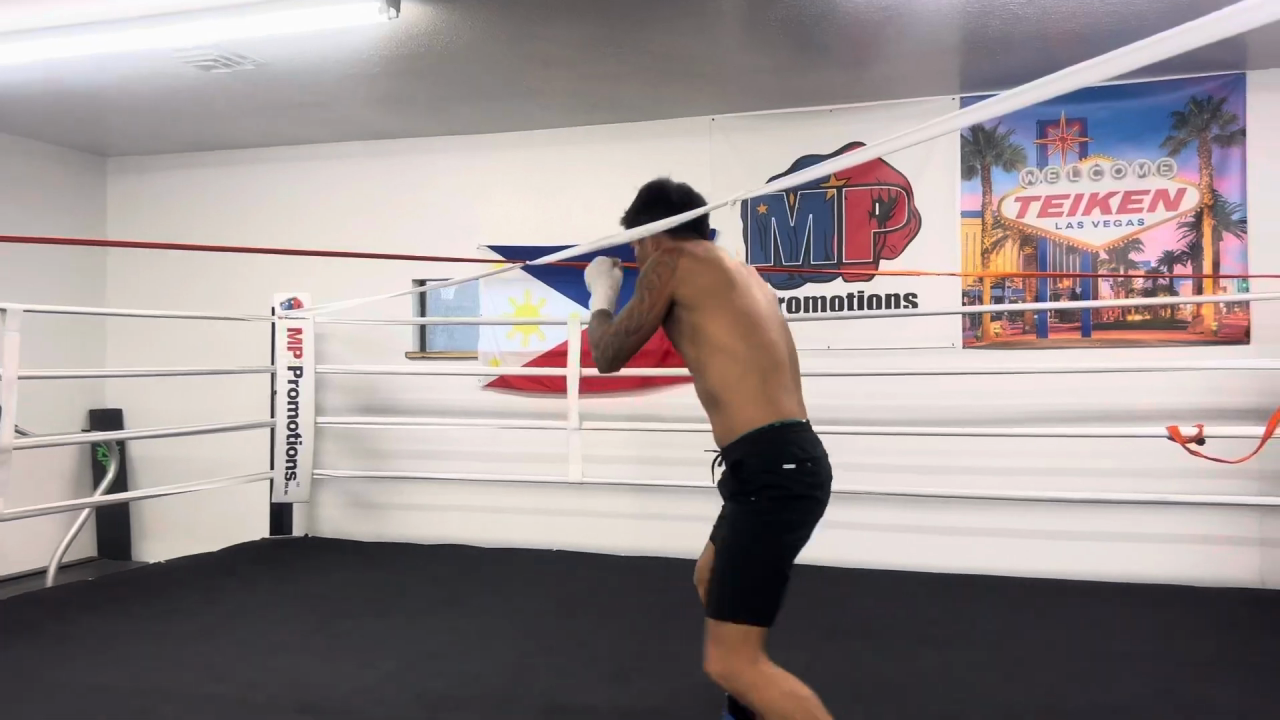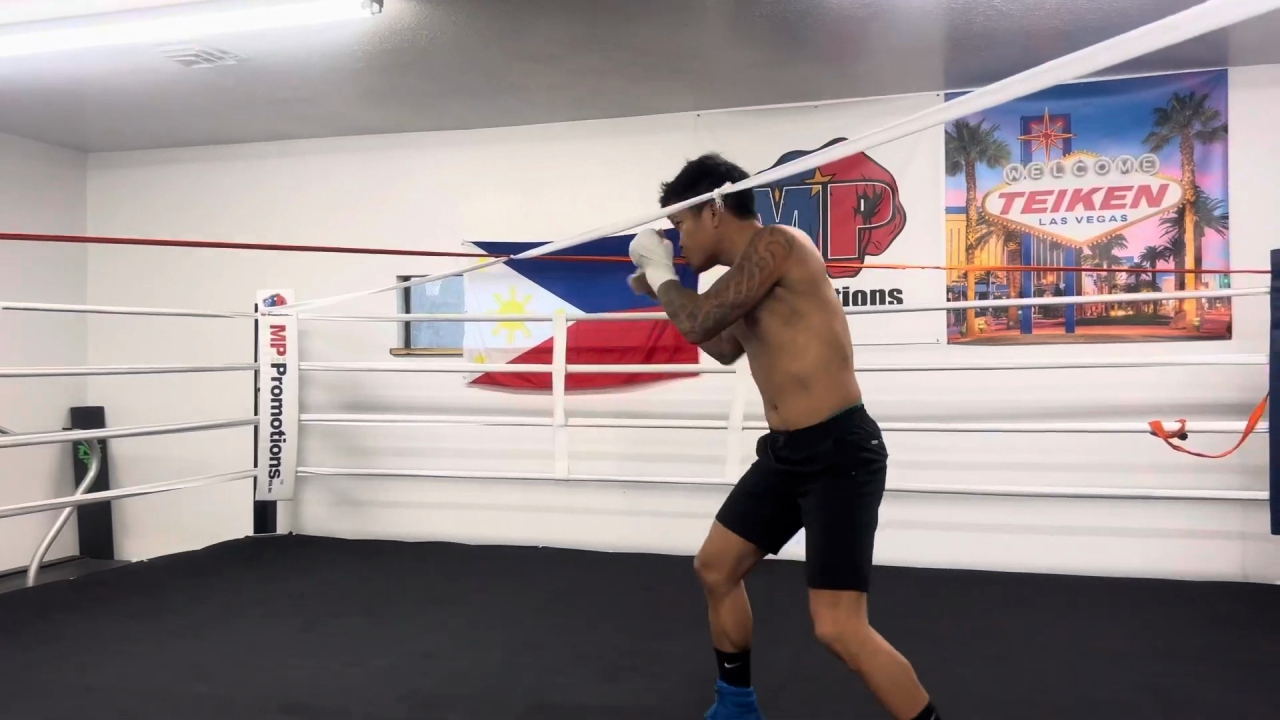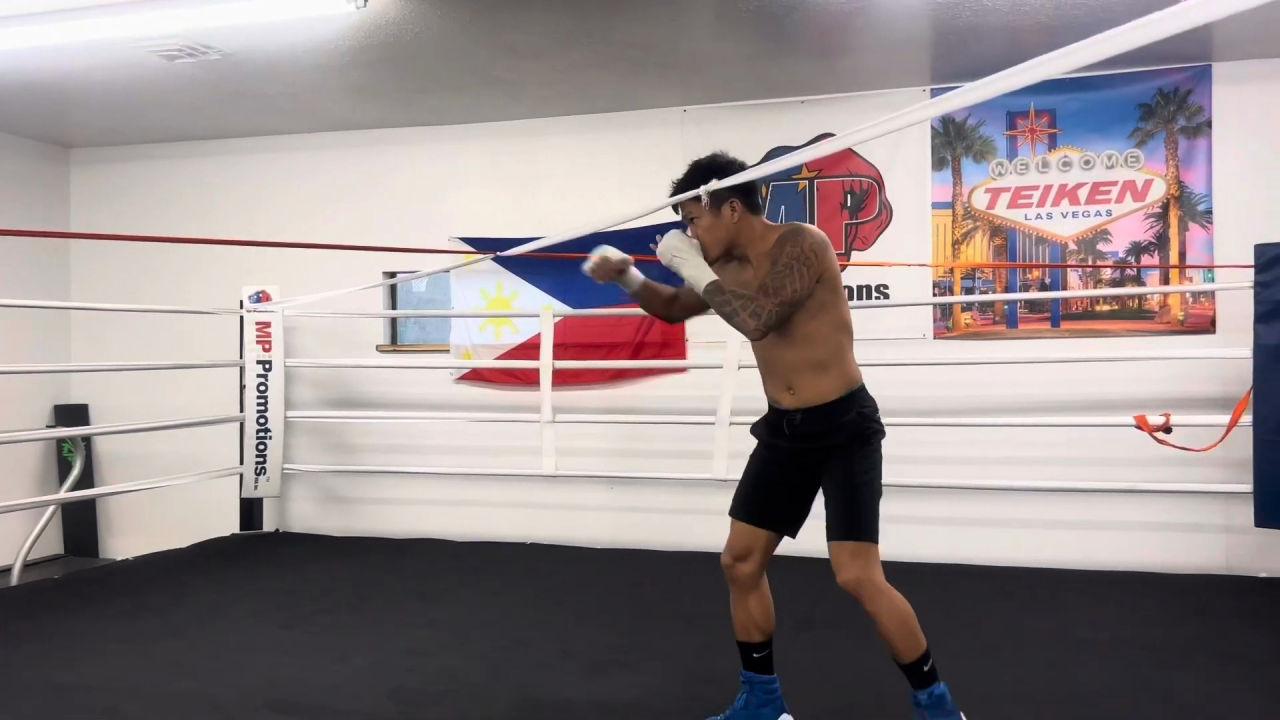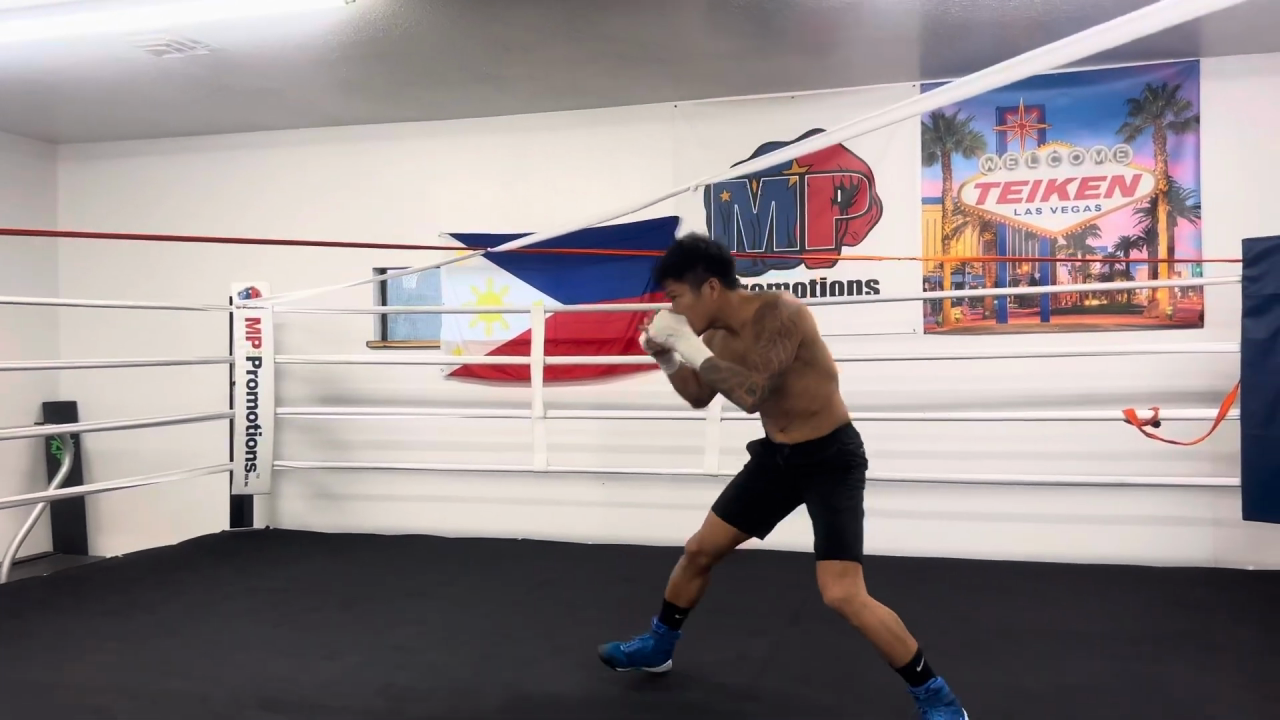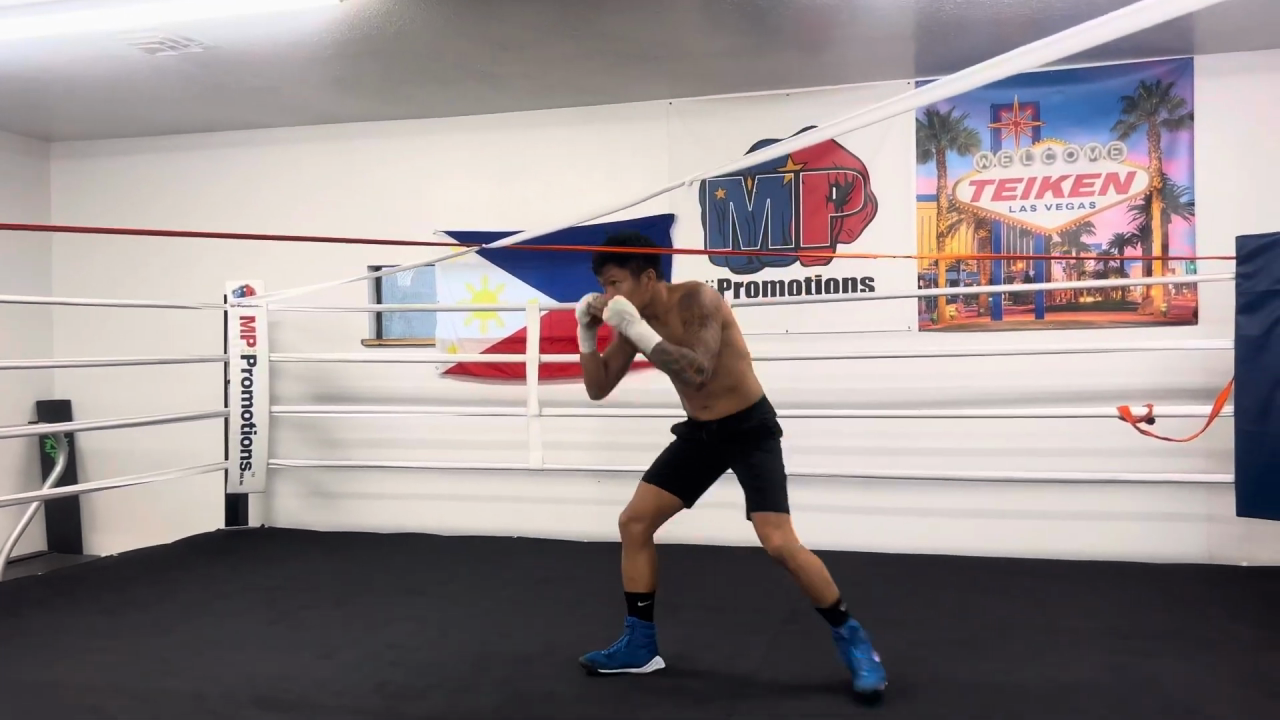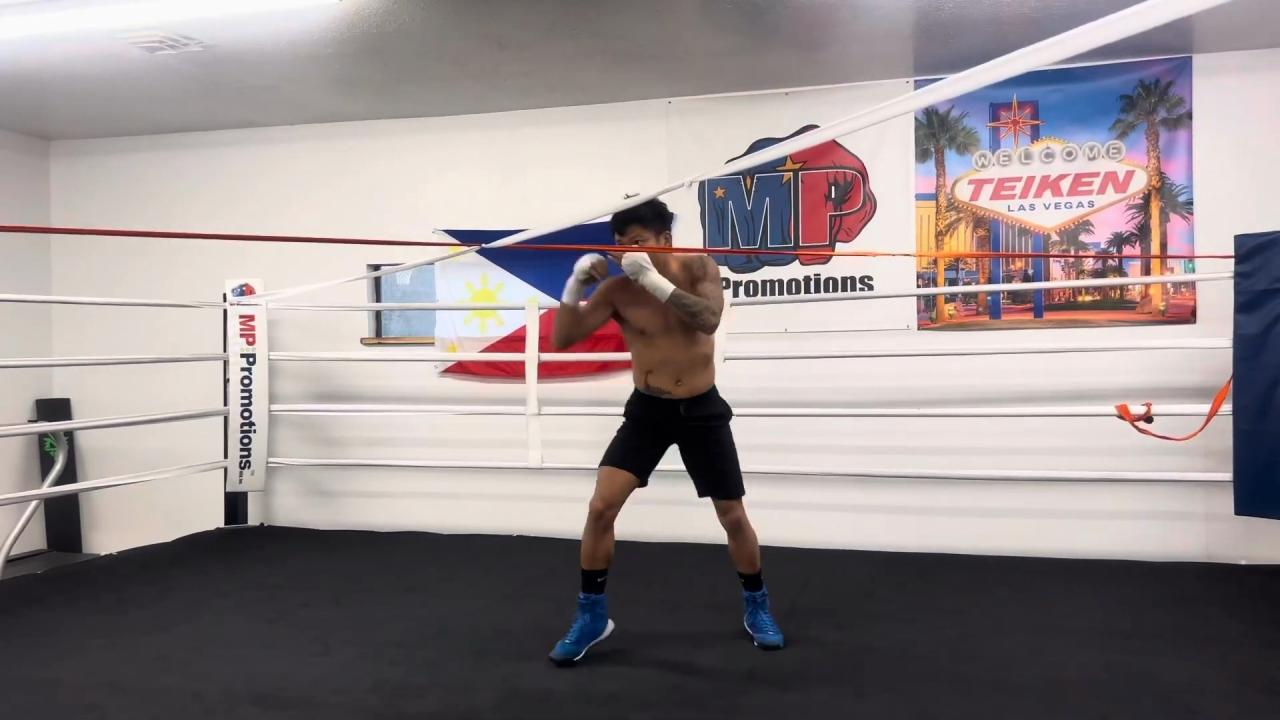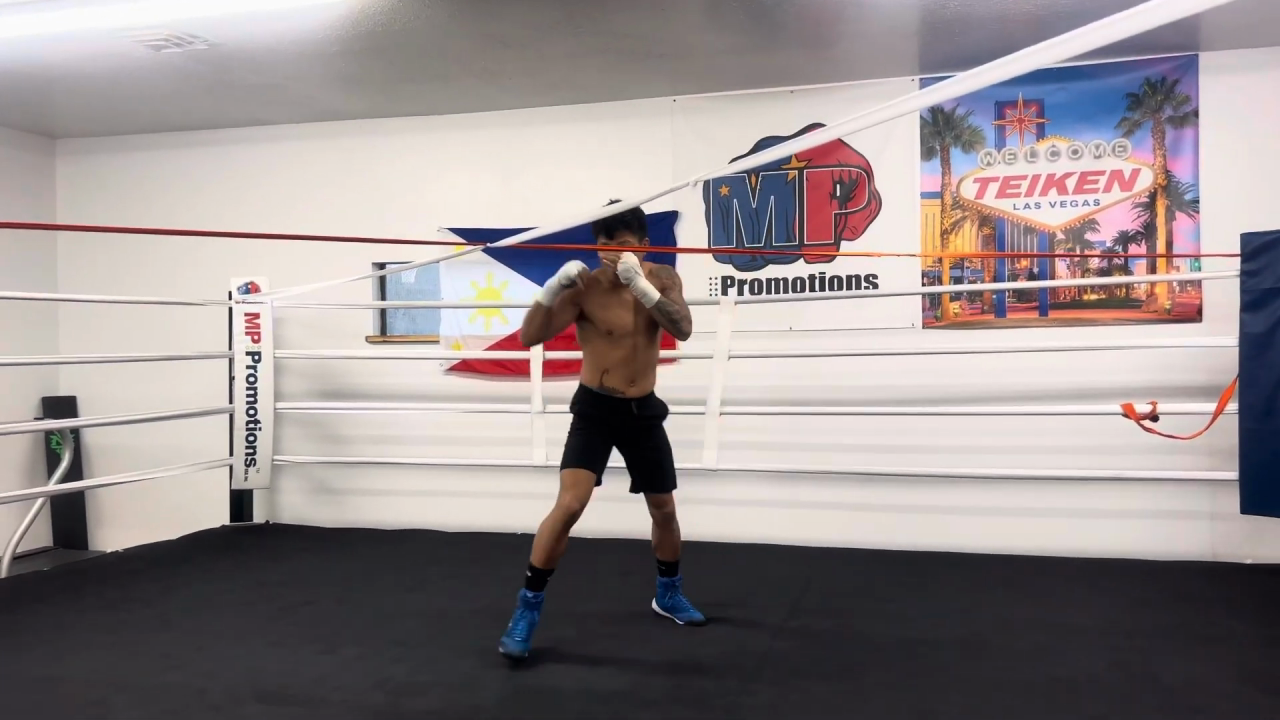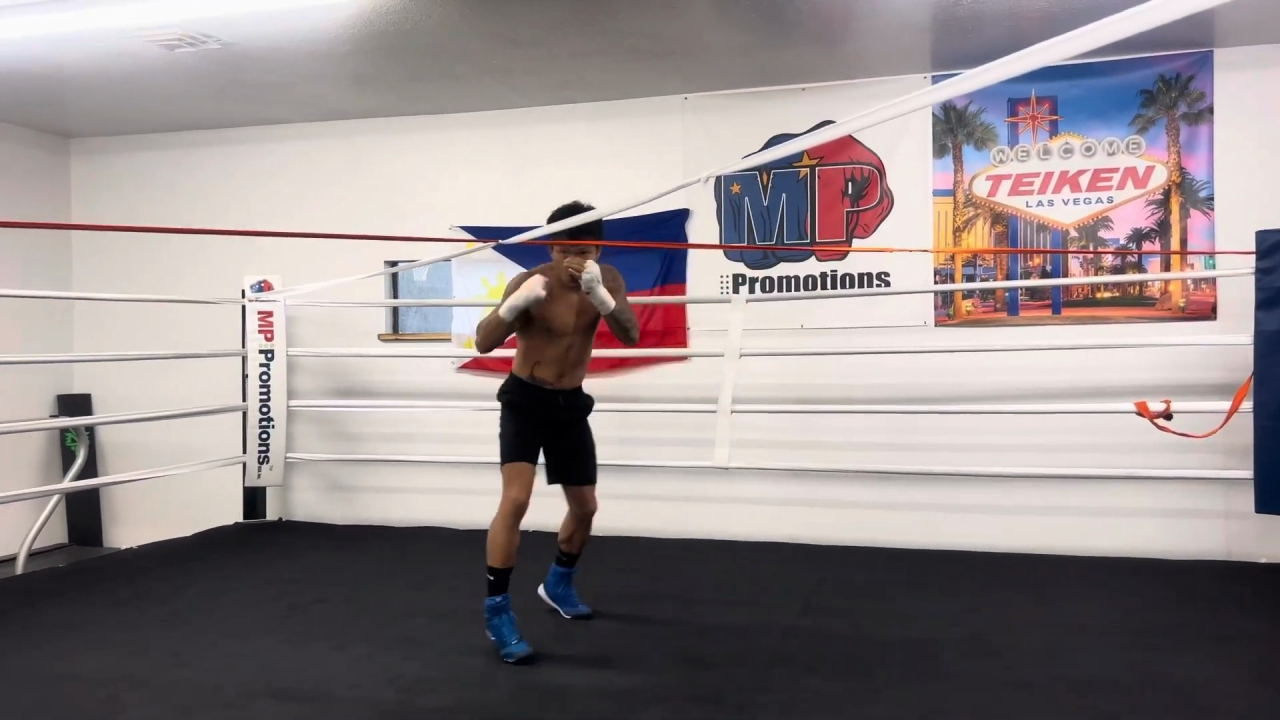
dt=0.3s
person 1, frame 1
left shoulder: (676, 259)
right shoulder: (740, 270)
left elbow: (608, 355)
left wrist: (601, 296)
left hip: (772, 471)
right hip: (782, 462)
left knee: (731, 661)
right knee: (712, 583)
person 1, frame 2
left shoulder: (774, 244)
right shoulder: (747, 266)
left elbow: (698, 324)
right elbow: (725, 347)
left wrist: (659, 270)
right wrist: (661, 285)
left hip: (843, 452)
right hip: (786, 453)
left knee: (838, 629)
right knee: (714, 570)
person 1, frame 3
left shoulder: (804, 244)
right shoulder: (729, 262)
left elbow: (757, 320)
right elbow: (678, 311)
left wrist: (695, 269)
right wrist: (626, 274)
left hip: (845, 427)
right hip: (783, 430)
left knee: (857, 579)
right knee: (740, 565)
person 1, frame 4
left shoulder: (779, 312)
right shoulder: (721, 333)
left elbow: (752, 395)
right elbow: (700, 396)
left wrist: (689, 345)
right wrist: (666, 358)
left hip: (832, 458)
right hip: (776, 456)
left knee: (842, 594)
right knee: (699, 552)
right ankle: (658, 645)
person 1, frame 5
left shoulder: (701, 297)
right shoulder: (641, 318)
left elbow: (696, 371)
right elbow: (598, 387)
left wrist: (638, 330)
right wrist: (586, 331)
left hip: (752, 427)
right hip: (702, 432)
left knee: (781, 544)
right knee: (633, 522)
left ankle: (852, 640)
right ankle: (639, 644)
person 1, frame 6
left shoulder: (698, 269)
right shoulder: (616, 289)
left elbow: (708, 321)
right elbow: (563, 340)
left wrist: (654, 279)
right wrist: (574, 286)
left hip: (702, 410)
right hip: (647, 410)
left knee: (734, 519)
right knee: (601, 508)
left ankle: (756, 607)
right ankle: (591, 616)
person 1, frame 7
left shoulder: (662, 277)
right shoulder: (583, 287)
left elbow: (682, 328)
right elbow: (531, 334)
left wrist: (642, 286)
right wrist: (556, 286)
left hip: (643, 411)
right hip: (594, 408)
left knee: (664, 511)
right knee: (568, 507)
left ankle: (668, 594)
right ankle: (526, 611)
person 1, frame 8
left shoulder: (607, 279)
right shoulder: (529, 283)
left elbow: (631, 336)
right elbow: (483, 343)
left wrist: (598, 293)
right wrist: (515, 304)
left hip: (571, 403)
right hip: (524, 399)
left knee: (585, 505)
right knee: (515, 501)
left ankle: (557, 584)
right ankle: (497, 612)
